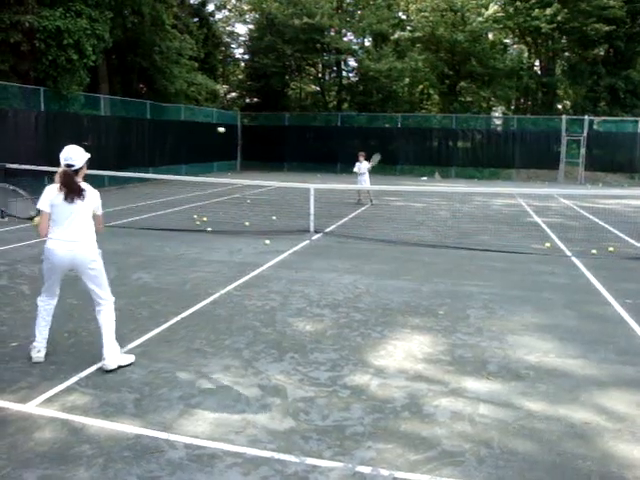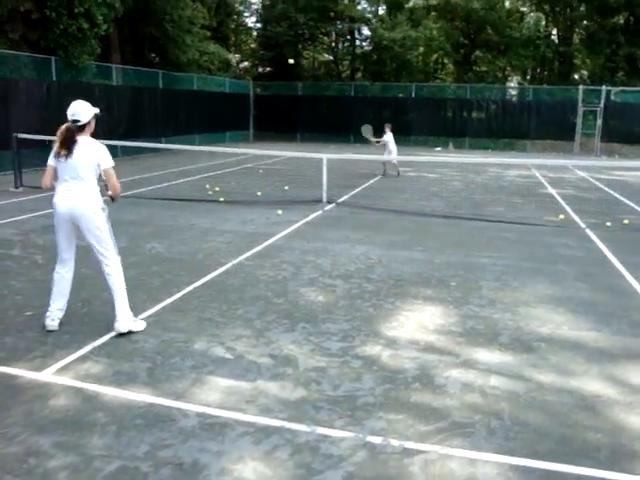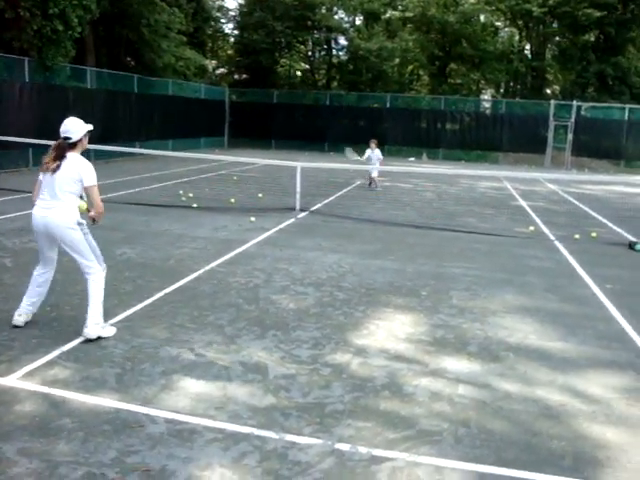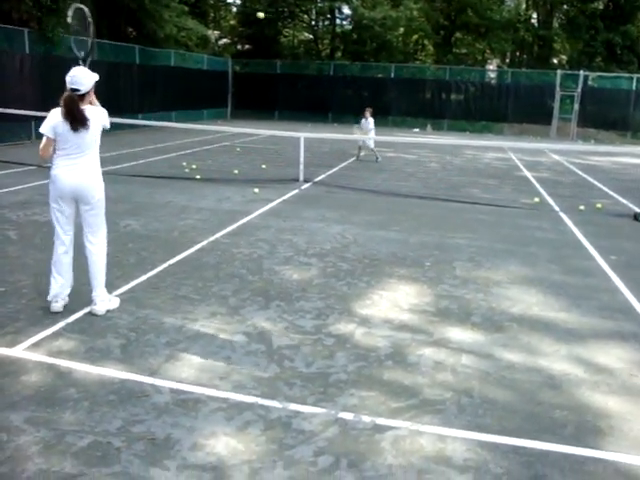
dt=0.7s
person 1, frame 1
left shoulder: (51, 191)
right shoulder: (92, 193)
left elbow: (43, 231)
left wrist: (38, 222)
left hip: (56, 251)
right hip: (85, 252)
left knee: (47, 297)
right knee: (104, 303)
left ankle: (38, 347)
right ankle: (111, 355)
person 1, frame 2
left shoulder: (59, 147)
right shoulder: (97, 148)
left elbow: (47, 184)
right elbow: (115, 188)
right wrist: (113, 196)
left hip: (62, 206)
right hip: (88, 207)
left knee: (64, 262)
right knee: (110, 261)
left ankle: (53, 316)
right ankle: (123, 319)
person 1, frame 3
left shoulder: (49, 162)
right shoulder: (83, 166)
left elbow: (36, 198)
right elbow: (98, 207)
right wrist: (95, 216)
left hip: (39, 218)
right hip: (64, 221)
left knee: (45, 266)
right knee: (95, 270)
left ankle: (23, 312)
right ankle: (94, 325)
person 1, frame 4
left shoulder: (56, 116)
right shoulder: (99, 115)
left elbow: (44, 154)
right wrist: (93, 100)
left hip: (61, 180)
right hip: (89, 182)
left knee: (63, 240)
right knee: (95, 241)
left ankle: (58, 297)
right ankle: (100, 299)
